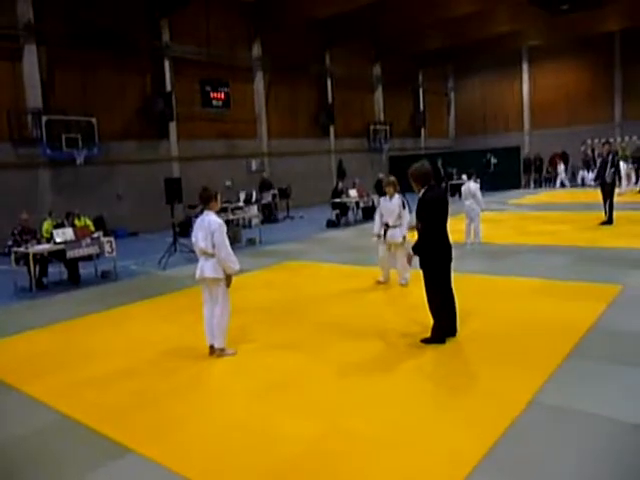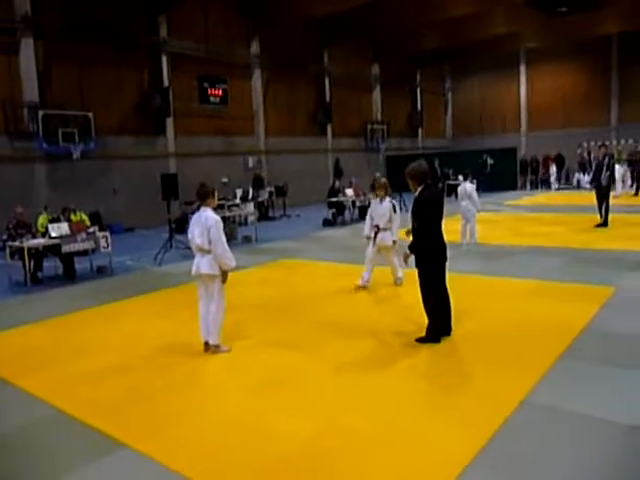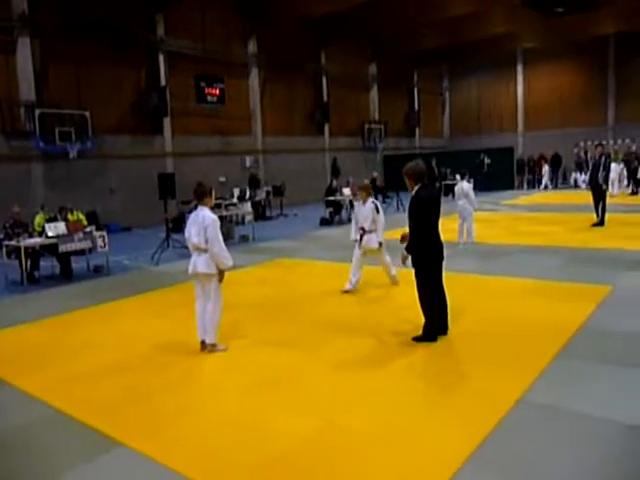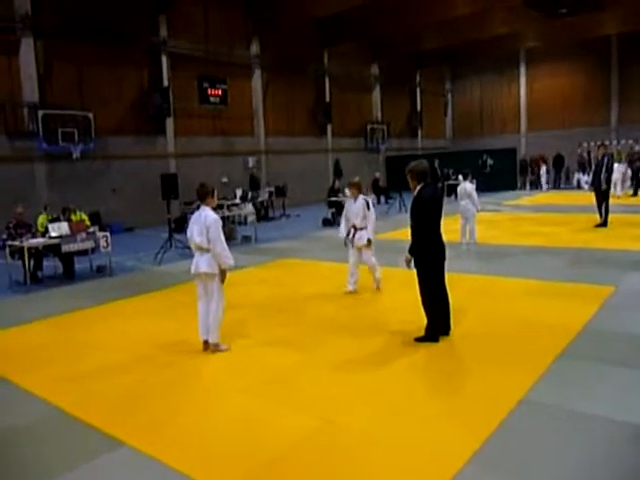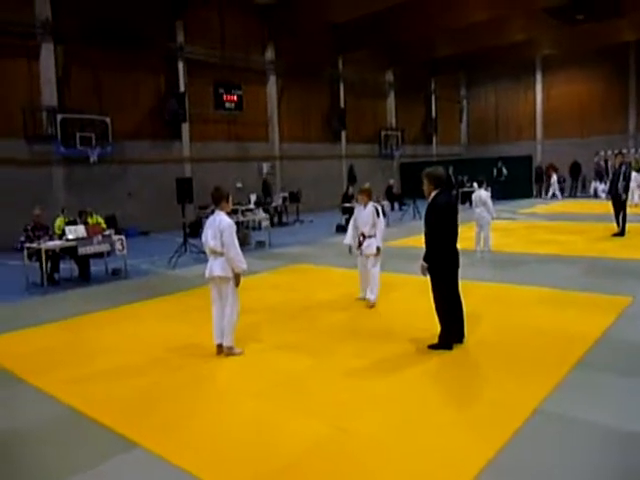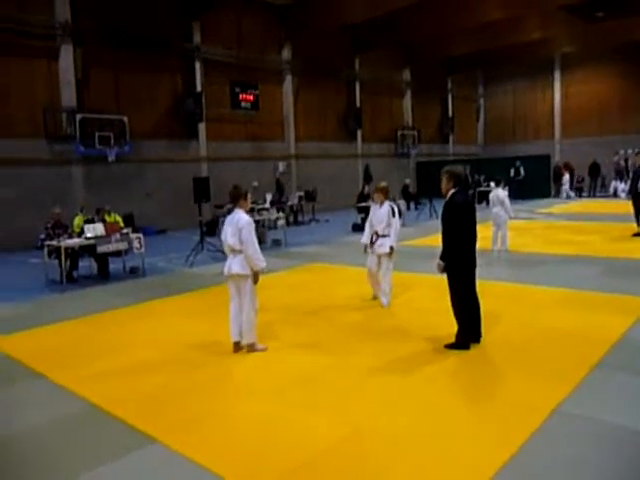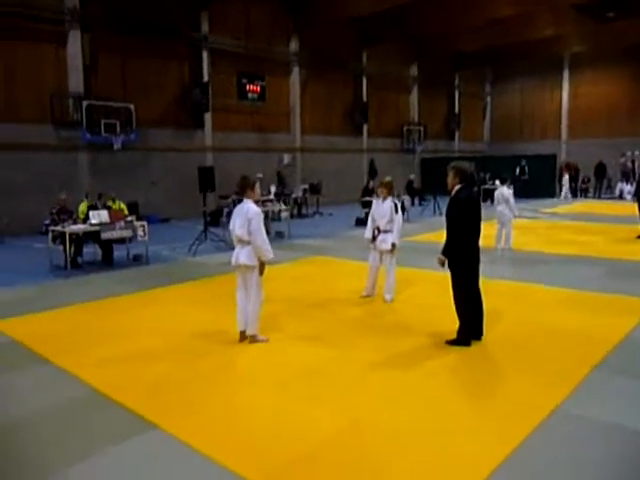
dt=0.2s
person 1, frame 1
left shoulder: (427, 199)
right shoulder: (439, 191)
left elbow: (427, 232)
left wrist: (414, 251)
right wrist: (418, 226)
left hip: (433, 252)
right hip: (443, 248)
left knee: (435, 293)
right knee: (445, 289)
left ankle: (439, 333)
right ankle: (450, 328)
person 1, frame 2
left shoulder: (423, 198)
right shoulder: (435, 191)
left elbow: (423, 230)
left wrist: (410, 249)
right wrist: (413, 229)
left hip: (428, 252)
right hip: (438, 248)
left knee: (430, 293)
right knee: (440, 289)
left ankle: (434, 333)
right ankle: (445, 327)
person 1, frame 3
left shoulder: (420, 198)
right shoulder: (432, 191)
left elbow: (419, 229)
left wrist: (408, 250)
right wrist: (411, 235)
left hip: (424, 251)
right hip: (434, 247)
left knee: (426, 292)
right knee: (436, 288)
left ankle: (431, 331)
right ankle: (441, 326)
person 1, frame 4
left shoulder: (422, 198)
right shoulder: (434, 191)
left elbow: (420, 230)
left wrist: (411, 253)
left hip: (426, 252)
right hip: (436, 248)
left knee: (429, 292)
right knee: (439, 288)
left ankle: (433, 332)
right ankle: (444, 327)
person 1, frame 5
left shoulder: (436, 204)
right shoulder: (448, 199)
left elbow: (434, 237)
left wrist: (426, 260)
left hip: (439, 259)
right hip: (450, 255)
left knee: (442, 299)
right knee: (452, 295)
left ankle: (447, 339)
right ankle: (457, 334)
person 1, frame 6
left shoulder: (453, 203)
right shoulder: (466, 198)
left elbow: (451, 235)
left wrist: (443, 258)
left hip: (457, 258)
right hip: (468, 254)
left knee: (459, 298)
right knee: (469, 295)
left ankle: (464, 339)
right ankle: (474, 334)
person 1, frame 7
left shoulder: (458, 198)
right shoulder: (471, 195)
left elbow: (455, 231)
left wrist: (445, 253)
left hip: (460, 254)
right hip: (472, 251)
left knee: (462, 295)
right knee: (472, 292)
left ankle: (465, 336)
right ankle: (476, 331)
person 2, frame 1
left shoulder: (199, 222)
right shoulder: (216, 223)
left elbow: (196, 245)
right elbow: (223, 250)
right wrist: (230, 271)
left hip: (203, 267)
right hip: (216, 268)
left knee: (209, 307)
right knee: (221, 308)
left ankle: (212, 345)
right ankle: (219, 347)
person 2, frame 2
left shoulder: (195, 218)
right shoulder: (213, 219)
left elbow: (192, 241)
right elbow: (219, 246)
right wrist: (226, 267)
left hip: (199, 264)
right hip: (212, 265)
left knee: (205, 303)
right knee: (216, 304)
left ankle: (207, 341)
right ankle: (214, 343)
person 2, frame 3
left shoulder: (192, 217)
right shoulder: (210, 218)
left elbow: (189, 240)
right elbow: (216, 245)
right wrist: (222, 266)
left hip: (196, 262)
right hip: (209, 264)
left knee: (201, 302)
right knee: (213, 303)
left ankle: (203, 340)
right ankle: (211, 342)
person 2, frame 4
left shoulder: (195, 217)
right shoulder: (212, 218)
left elbow: (191, 240)
right elbow: (218, 245)
right wrist: (224, 266)
left hip: (199, 262)
right hip: (211, 263)
left knee: (203, 302)
right knee: (216, 303)
left ankle: (206, 340)
right ankle: (214, 342)
person 2, frame 5
left shoulder: (210, 221)
right shoulder: (227, 222)
right elbow: (231, 249)
right wrist: (238, 270)
left hip: (213, 266)
right hip: (225, 267)
left knee: (218, 306)
right knee: (230, 307)
left ankle: (219, 344)
right ankle: (228, 346)
person 2, frame 6
left shoulder: (229, 219)
right shoulder: (245, 220)
left elbow: (225, 243)
right elbow: (250, 247)
right wrist: (257, 268)
left hip: (232, 264)
right hip: (244, 265)
left knee: (236, 303)
right knee: (249, 305)
left ankle: (237, 342)
right ankle: (250, 343)
person 2, frame 7
left shoulder: (238, 209)
right shoulder: (254, 211)
right elbow: (258, 238)
right wrist: (264, 259)
left hip: (239, 254)
right hip: (251, 256)
left knee: (242, 294)
right knee: (254, 296)
left ankle: (243, 331)
right ankle: (252, 334)
person 3, frame 1
left shoulder: (400, 200)
right shoulder: (383, 200)
left elbow: (405, 218)
right elbow: (378, 216)
left wrist: (404, 233)
right wrist: (377, 231)
left hip: (396, 232)
right hip: (385, 232)
left knee: (400, 257)
right knee: (382, 255)
left ankle: (404, 279)
right ankle: (385, 277)
person 3, frame 2
left shoulder: (391, 204)
right shoulder: (374, 202)
left elbow: (396, 221)
right elbow: (369, 217)
left wrist: (394, 237)
right wrist: (367, 233)
left hip: (386, 235)
right hip: (375, 234)
left knee: (392, 258)
right knee: (369, 257)
left ankle: (398, 278)
right ankle: (365, 281)
person 3, frame 3
left shoulder: (374, 204)
right shoulder: (358, 204)
left elbow: (380, 222)
right elbow: (354, 221)
left wrist: (379, 239)
right wrist: (355, 236)
left hip: (372, 236)
right hip: (361, 237)
left knee: (382, 257)
right knee: (356, 260)
left ankle: (393, 276)
right ankle: (351, 285)
person 3, frame 4
left shoulder: (365, 201)
right shoulder: (348, 202)
left elbow: (371, 219)
right elbow: (345, 218)
left wrist: (369, 236)
right wrist: (345, 235)
left hip: (364, 234)
right hip: (353, 235)
left knee: (368, 259)
right knee: (353, 261)
left ankle: (377, 278)
right ankle: (352, 286)
person 3, frame 5
left shoulder: (375, 208)
right shoulder: (358, 208)
left elbow: (380, 227)
right elbow: (353, 225)
left wrist: (378, 245)
right wrist: (350, 242)
left hip: (372, 242)
right hip: (361, 242)
left knee: (373, 270)
right knee: (362, 270)
left ankle: (371, 298)
right ankle: (364, 294)
person 3, frame 6
left shoulder: (391, 208)
right shoulder: (374, 207)
left elbow: (395, 227)
right elbow: (369, 224)
left wrist: (392, 245)
right wrist: (366, 241)
left hip: (385, 242)
right hip: (374, 241)
left knee: (386, 271)
right knee: (371, 268)
left ankle: (385, 299)
right ankle: (378, 292)
person 3, frame 7
left shoulder: (394, 204)
right shoulder: (376, 202)
left elbow: (398, 223)
right elbow: (371, 219)
left wrist: (394, 241)
right wrist: (370, 236)
left hip: (388, 238)
right hip: (376, 237)
left knee: (389, 267)
right knee: (373, 265)
left ankle: (388, 295)
right ankle: (369, 290)
